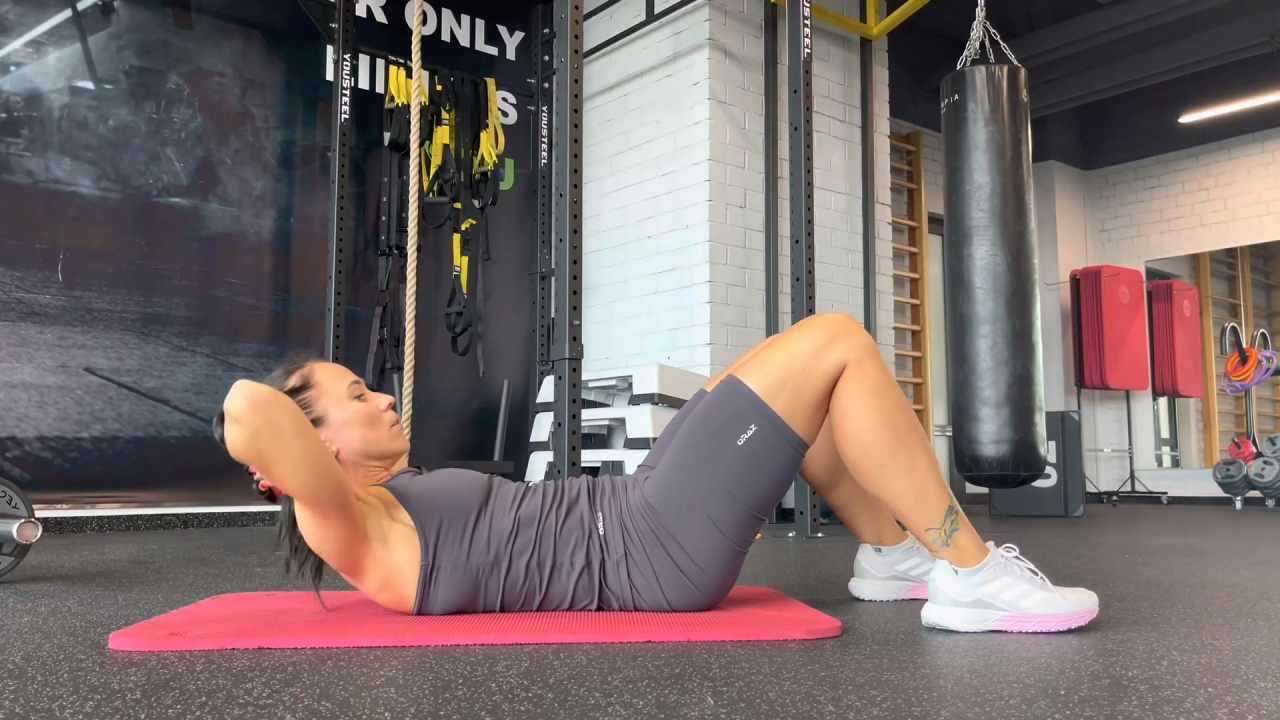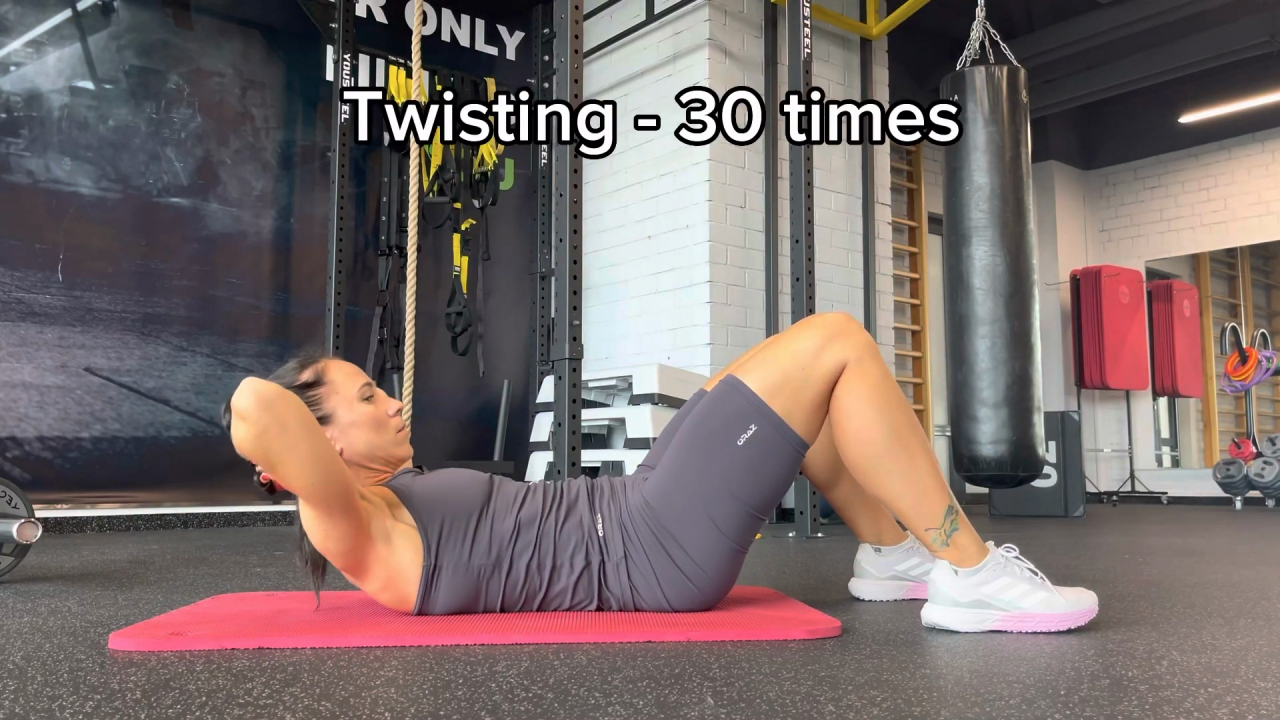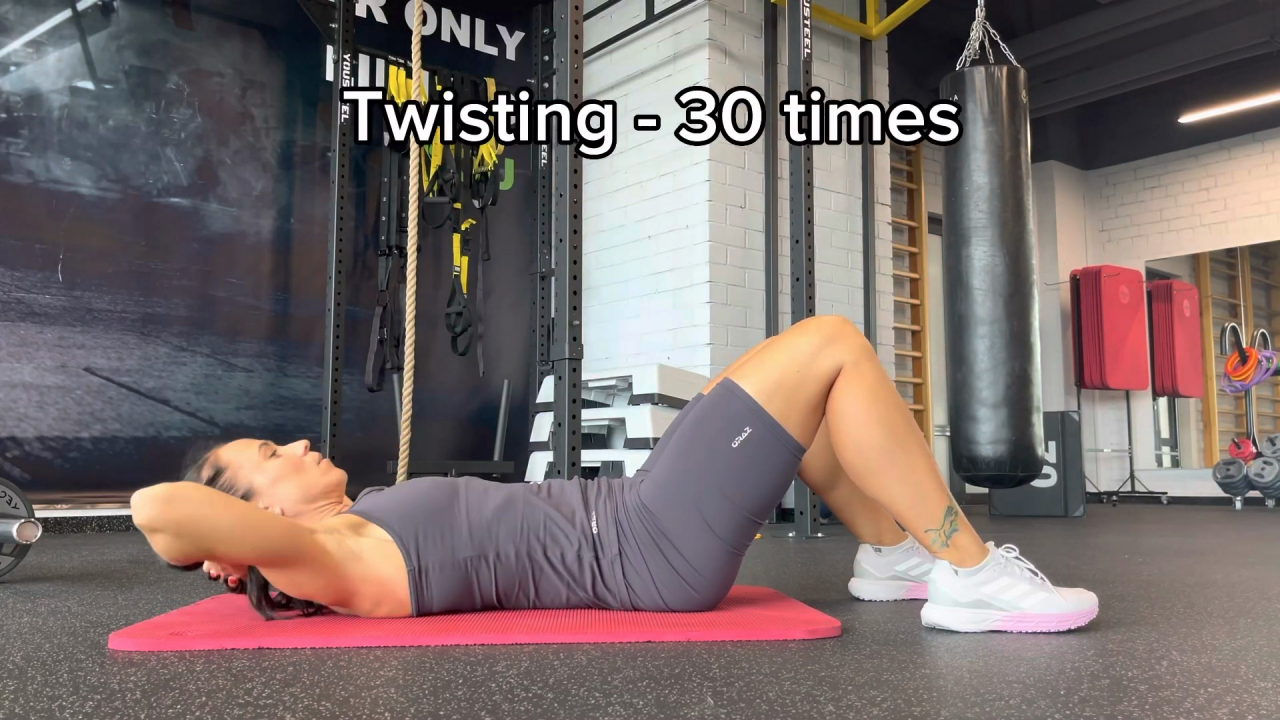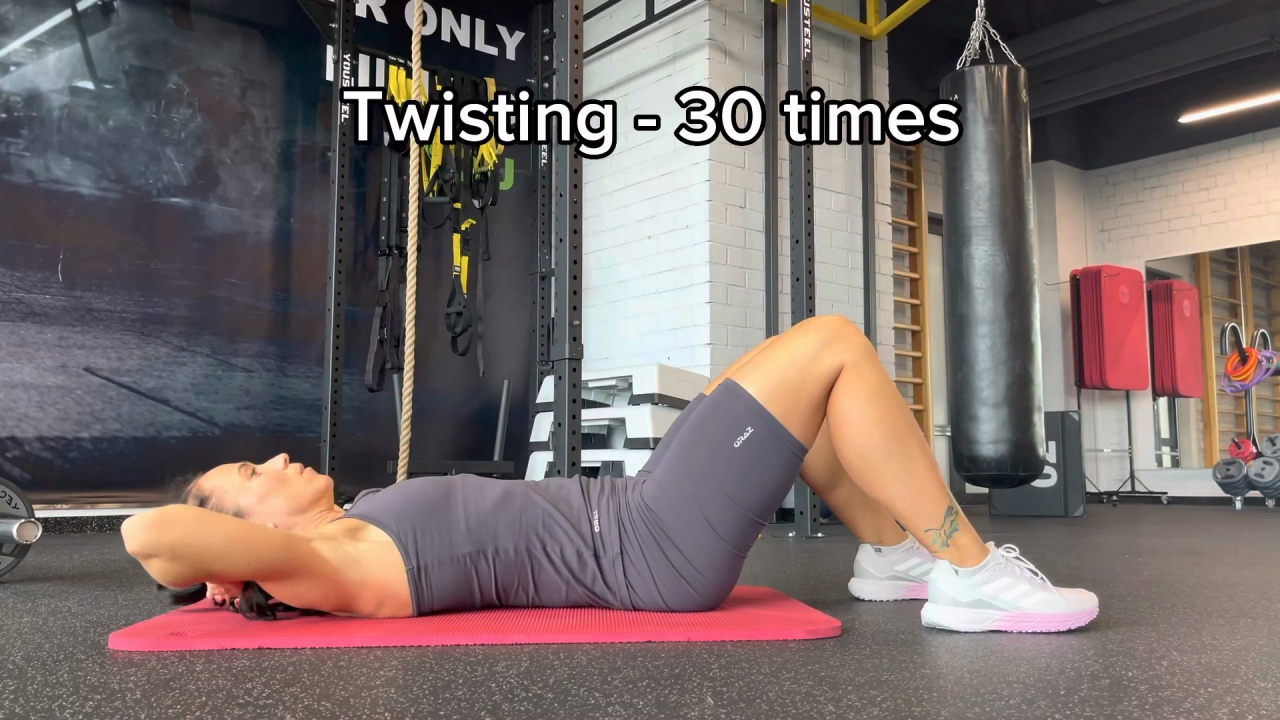
dt=0.5s
person 1, frame 1
left shoulder: (386, 512)
right shoulder: (359, 534)
right elbow: (246, 408)
right wrist: (271, 425)
left hip: (634, 514)
right hip: (655, 551)
left knee: (811, 376)
right knee: (838, 343)
left ankle: (891, 553)
right ankle: (970, 576)
person 1, frame 2
left shoulder: (388, 511)
right shoulder: (359, 535)
right elbow: (253, 407)
right wrist: (283, 460)
left hip: (638, 518)
right hip: (656, 554)
left knee: (814, 373)
right knee: (838, 342)
left ankle: (892, 555)
right ankle: (970, 575)
person 1, frame 3
left shoulder: (355, 529)
right shoulder: (338, 560)
right elbow: (156, 506)
right wrist: (219, 510)
left hip: (627, 517)
right hip: (653, 553)
left knee: (806, 378)
right knee: (833, 344)
left ankle: (891, 554)
right ankle: (971, 576)
person 1, frame 4
left shoulder: (356, 535)
right shoulder: (343, 569)
right elbow: (148, 533)
right wrist: (206, 554)
left hip: (632, 521)
right hip: (657, 551)
left knee: (809, 375)
right knee: (837, 345)
left ankle: (893, 555)
right ankle: (973, 576)
